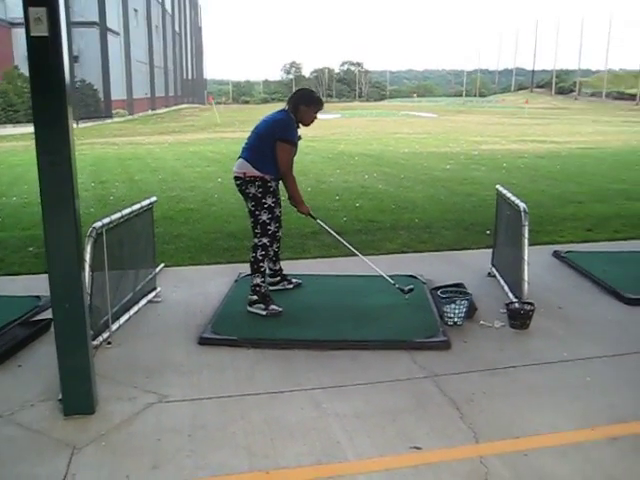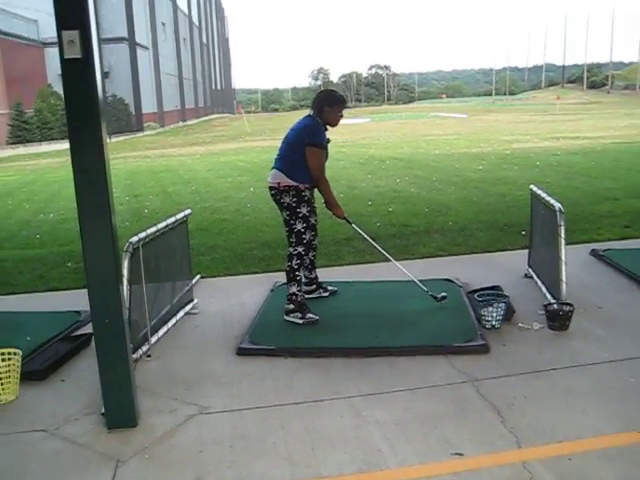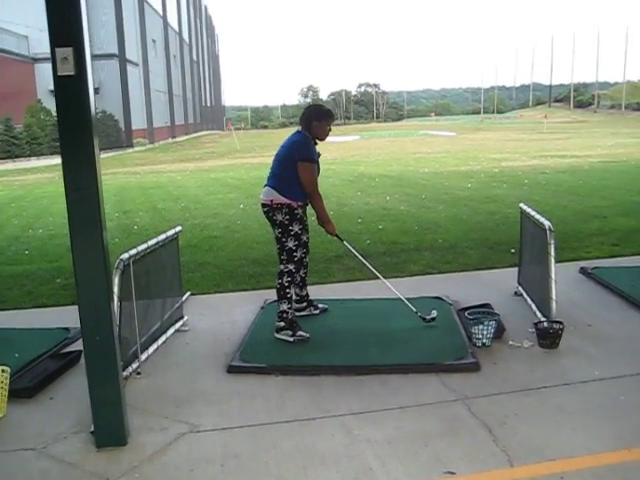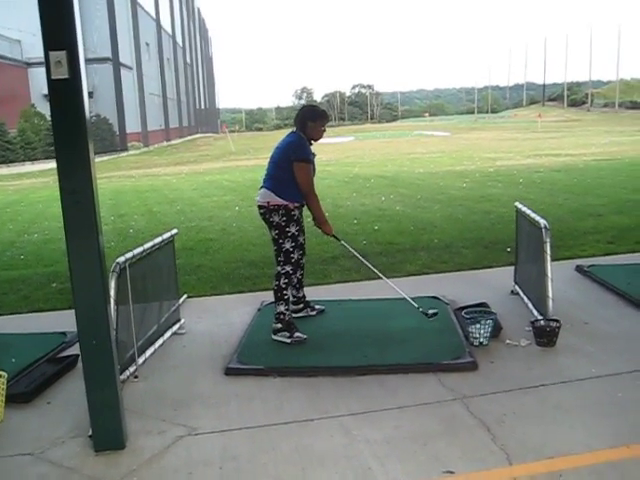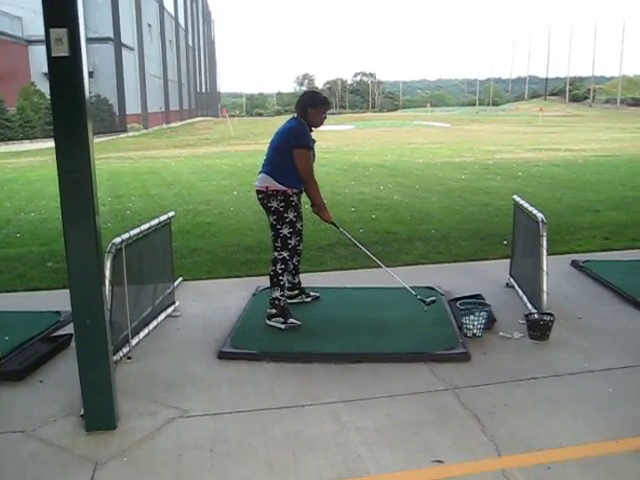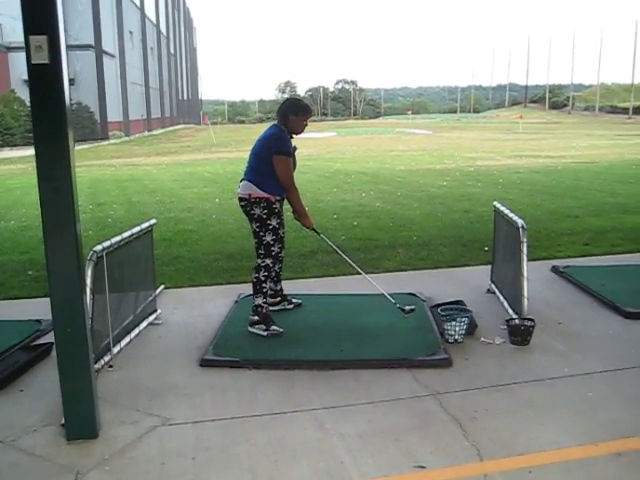
dt=0.3s
person 1, frame 1
left shoulder: (283, 120)
right shoulder: (286, 125)
left elbow: (280, 168)
right elbow: (286, 171)
left wrist: (293, 196)
right wrist: (299, 202)
left hip: (260, 177)
right hip: (253, 178)
left knee: (274, 228)
right knee: (264, 233)
left ankle: (275, 276)
right ankle: (257, 295)
person 1, frame 2
left shoulder: (311, 125)
right shoulder: (314, 130)
left elbow: (312, 172)
right elbow: (318, 175)
left wrist: (328, 200)
right wrist: (334, 205)
left hip: (295, 187)
right hip: (287, 188)
left knee: (309, 236)
right knee: (299, 242)
left ankle: (311, 284)
right ankle: (293, 305)
person 1, frame 3
left shoulder: (301, 141)
right shoulder: (304, 146)
left elbow: (305, 188)
right elbow: (312, 190)
left wrist: (320, 216)
right wrist: (326, 221)
left hip: (289, 205)
right hip: (282, 206)
left knee: (301, 254)
right knee: (290, 260)
left ankle: (301, 302)
right ankle: (284, 322)
person 1, frame 4
left shoulder: (295, 141)
right shoulder: (299, 146)
left elbow: (300, 188)
right elbow: (308, 191)
left wrist: (315, 217)
right wrist: (323, 221)
left hip: (285, 206)
right hip: (278, 207)
left knee: (297, 255)
right knee: (287, 261)
left ankle: (298, 303)
right ankle: (281, 324)
person 1, frame 5
left shoulder: (296, 127)
right shoulder: (299, 132)
left elbow: (300, 175)
right elbow: (308, 177)
left wrist: (314, 203)
right wrist: (322, 208)
left hip: (283, 191)
right hip: (276, 193)
left knee: (294, 241)
right knee: (284, 247)
left ankle: (293, 290)
right ankle: (276, 309)
person 1, frame 6
left shoulder: (278, 135)
right shoulder: (279, 139)
left elbow: (282, 182)
right elbow: (288, 183)
left wrist: (296, 210)
right wrist: (303, 214)
left hip: (266, 199)
right hip: (258, 200)
left knee: (276, 248)
right knee: (267, 254)
left ankle: (275, 297)
right ankle: (258, 316)
